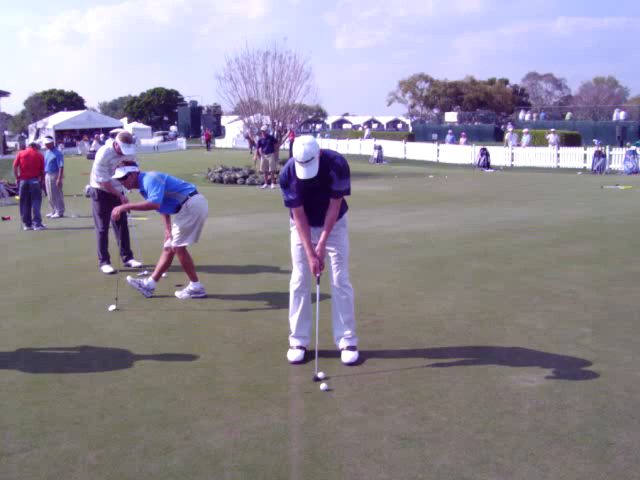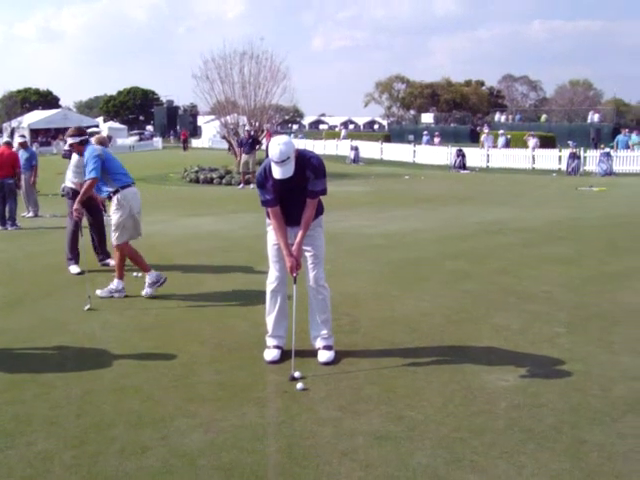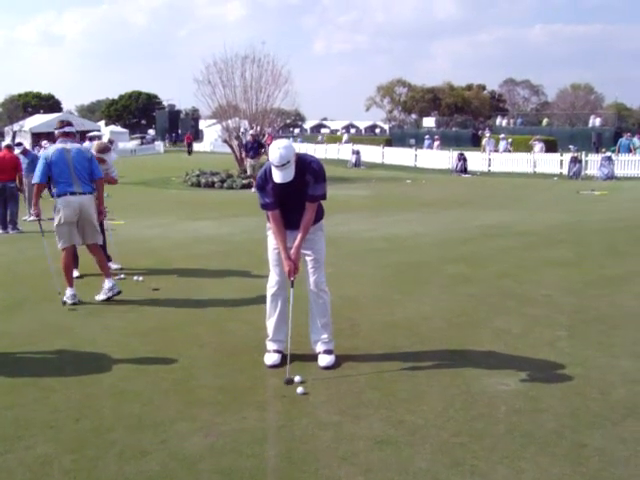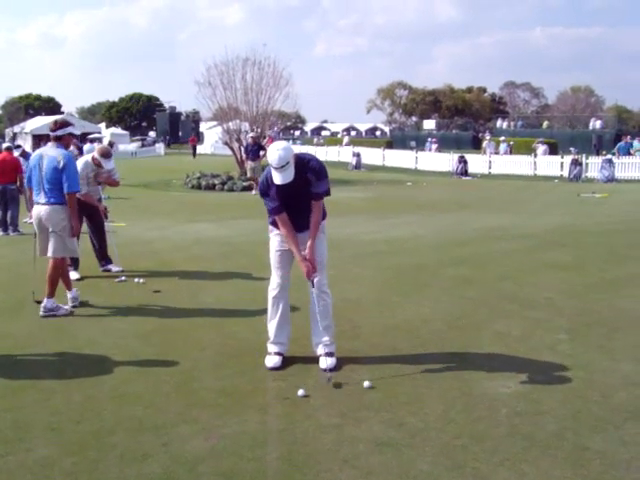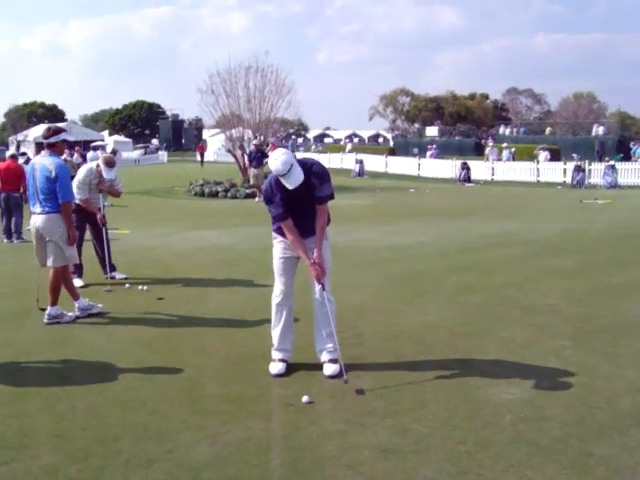
dt=1s
person 1, frame 1
left shoulder: (337, 164)
right shoulder: (288, 173)
left elbow: (335, 206)
right elbow: (298, 215)
left wrist: (322, 243)
right wrist: (309, 252)
left hip: (333, 224)
right hip: (302, 226)
left knee: (340, 281)
right knee: (299, 281)
left ankle: (347, 340)
right ankle: (298, 341)
person 1, frame 2
left shoulder: (314, 164)
right shoulder: (264, 174)
left elbow: (311, 206)
right elbow: (275, 215)
left wrist: (299, 244)
right wrist: (286, 252)
left hip: (310, 225)
right hip: (279, 226)
left knee: (317, 281)
right knee: (276, 281)
left ankle: (324, 340)
right ankle: (275, 340)
person 1, frame 3
left shoulder: (313, 168)
right shoulder: (264, 177)
left elbow: (311, 211)
right elbow: (275, 219)
left wrist: (297, 248)
right wrist: (285, 256)
left hip: (311, 229)
right hip: (279, 231)
left knee: (317, 284)
right knee: (276, 285)
left ankle: (324, 344)
right ankle: (275, 344)
person 1, frame 4
left shoulder: (314, 167)
right shoulder: (266, 182)
left elbow: (317, 209)
right elbow: (282, 222)
left wrist: (311, 246)
right wrist: (300, 258)
left hip: (313, 231)
right hip: (281, 233)
left knee: (320, 286)
right knee: (278, 286)
left ankle: (325, 346)
right ankle: (276, 347)
person 1, frame 5
left shoulder: (317, 171)
right shoulder: (271, 189)
left elbow: (322, 211)
right elbow: (289, 229)
left wrist: (318, 250)
right wrist: (308, 262)
left hip: (316, 236)
right hip: (285, 239)
left knee: (322, 293)
right knee: (282, 294)
left ankle: (328, 353)
right ankle: (280, 354)
person 2, frame 1
left shoulder: (150, 179)
right shoulder: (144, 187)
left elbow: (155, 204)
right elbow: (163, 206)
left wrist: (125, 207)
right wrist: (168, 229)
left hip: (193, 205)
right hip: (190, 205)
left knee: (178, 247)
right knee: (169, 247)
left ankle: (196, 287)
right ankle: (149, 284)
person 2, frame 2
left shoulder: (92, 153)
right shoulder: (97, 151)
left elbow: (93, 180)
left wrist: (78, 202)
left hip: (123, 197)
right hip: (127, 195)
left knee: (121, 243)
right knee: (119, 243)
left ankle: (152, 276)
right ankle: (118, 285)
person 2, frame 3
left shoulder: (48, 153)
right shoulder: (84, 151)
left elbow: (39, 183)
right elbow: (99, 179)
left wrist: (35, 205)
right wrist: (100, 204)
left hip: (65, 202)
right hip: (87, 200)
left knee: (67, 248)
right knee: (94, 244)
left ankle: (70, 292)
right ankle: (109, 283)
person 2, frame 4
left shoulder: (35, 155)
right shoulder: (66, 157)
left elbow: (29, 185)
right elbow: (70, 193)
right wrist: (75, 219)
left hip: (38, 209)
right hip: (57, 210)
left knee: (58, 255)
right knee: (58, 257)
left ankle: (71, 293)
right ankle: (48, 304)
person 2, frame 5
left shoulder: (32, 164)
right shoulder: (59, 165)
left elbow: (30, 195)
right elbow: (65, 202)
right wrist: (71, 228)
left hip: (36, 218)
right hip: (54, 219)
left knee: (61, 264)
right knee: (58, 266)
left ankle: (81, 304)
right ankle: (52, 311)
person 3, frame 1
left shoulder: (129, 152)
right shoulder: (103, 154)
right elbow: (103, 181)
right wrist: (120, 196)
left hip: (117, 190)
right hip: (100, 191)
left knee: (122, 225)
right knee: (102, 228)
left ankle: (127, 257)
right ankle: (104, 262)
person 3, frame 2
right shoulder: (79, 157)
right elbow: (79, 183)
right wrist: (96, 196)
left hip: (93, 191)
right hip: (74, 190)
left knee: (98, 224)
right knee: (74, 225)
left ankle: (104, 257)
right ankle: (72, 262)
person 3, frame 3
left shoulder: (106, 161)
left elbow: (114, 180)
left wrist: (103, 178)
left knee: (99, 228)
left ankle: (105, 260)
right ankle: (72, 266)
person 3, frame 4
left shoulder: (107, 164)
right shoulder: (82, 166)
left elbow: (116, 182)
right elbow: (82, 193)
left wrist: (105, 179)
right wrist: (99, 205)
left hip: (94, 198)
right hip: (76, 200)
left knee: (99, 231)
left ankle: (105, 262)
right ankle: (72, 268)
person 3, frame 5
left shoulder: (111, 173)
right shoulder: (85, 173)
left elbow: (118, 193)
right elbow: (82, 199)
left wrist: (107, 188)
right wrist: (96, 213)
left hip: (97, 207)
right hip: (79, 207)
left knee: (102, 238)
right knee: (77, 241)
left ankle: (109, 270)
right ankle: (77, 275)
